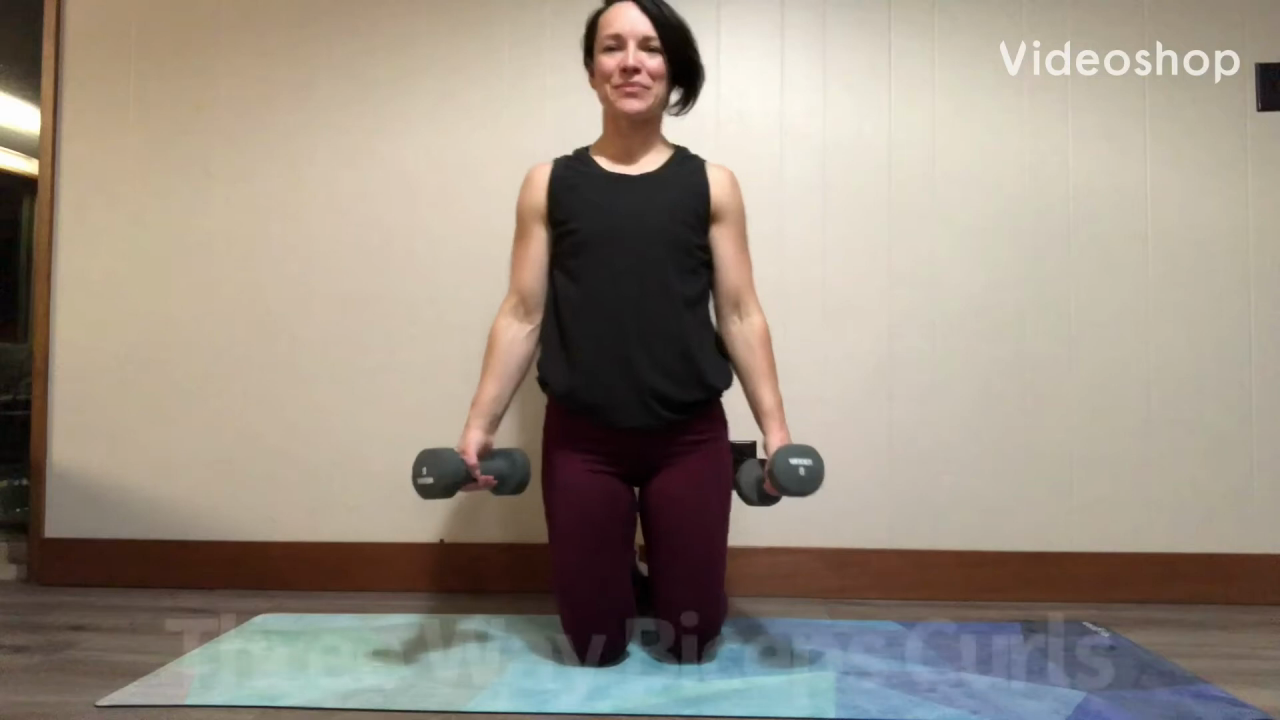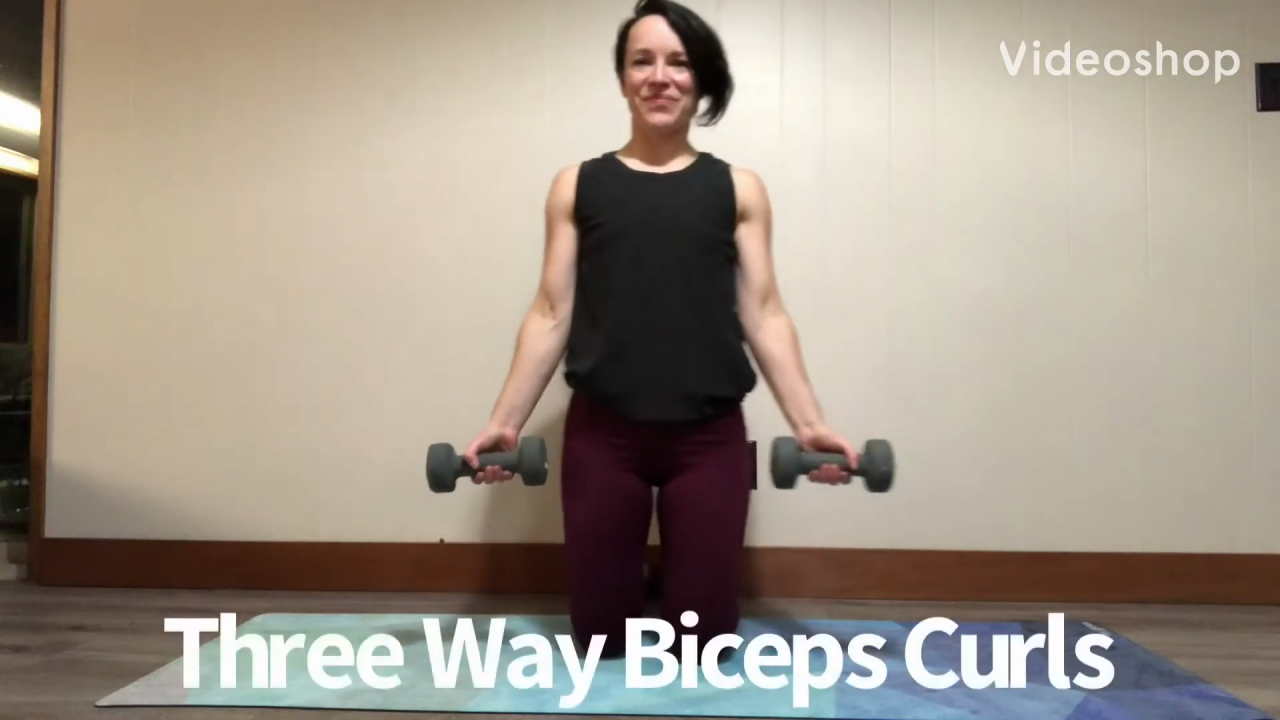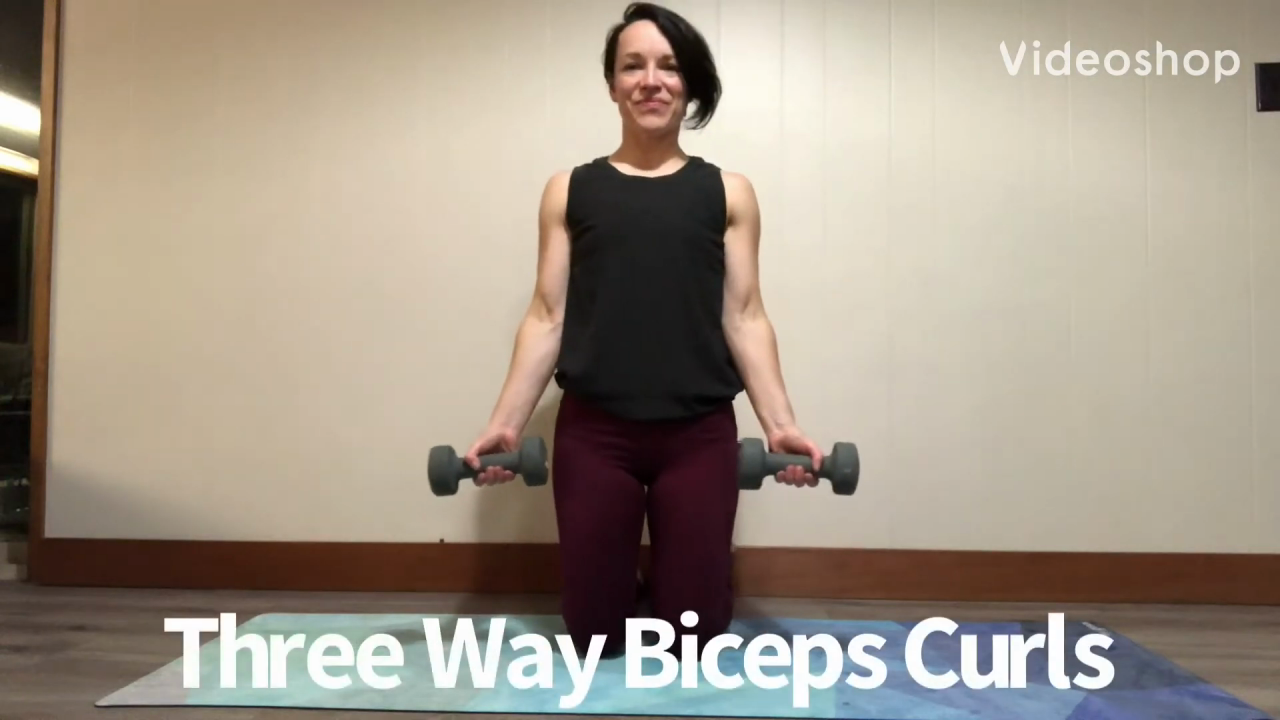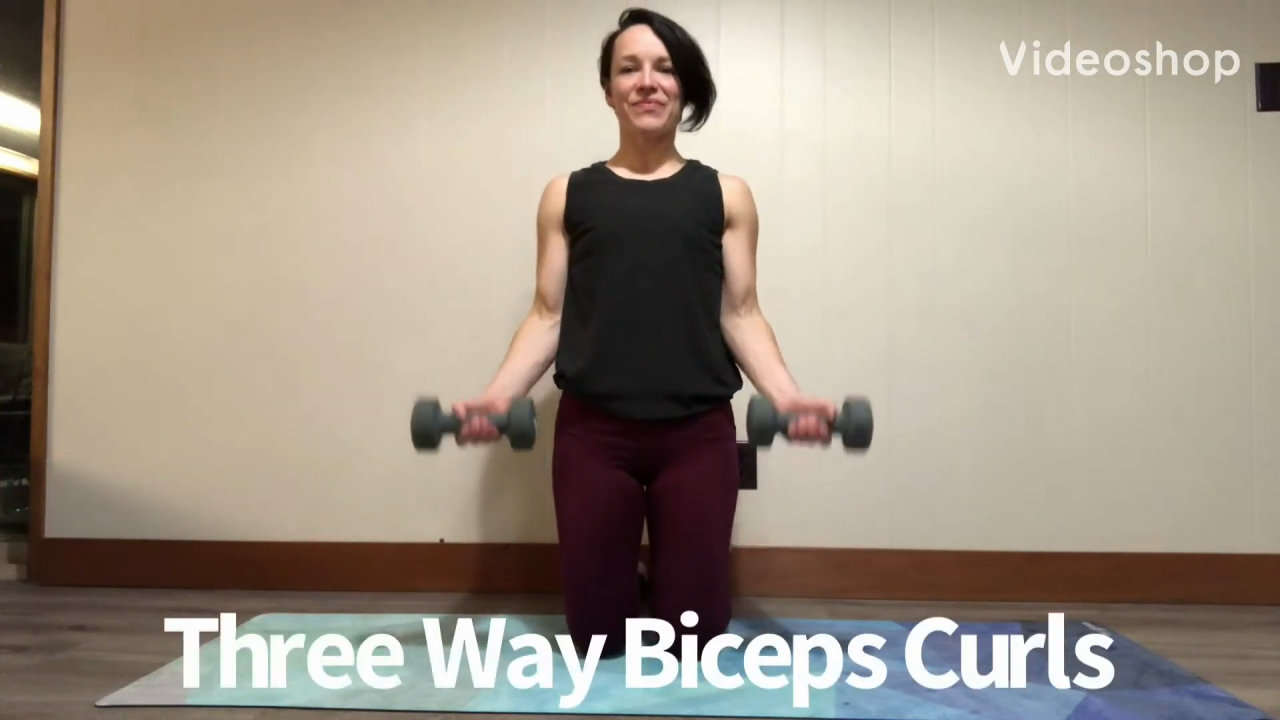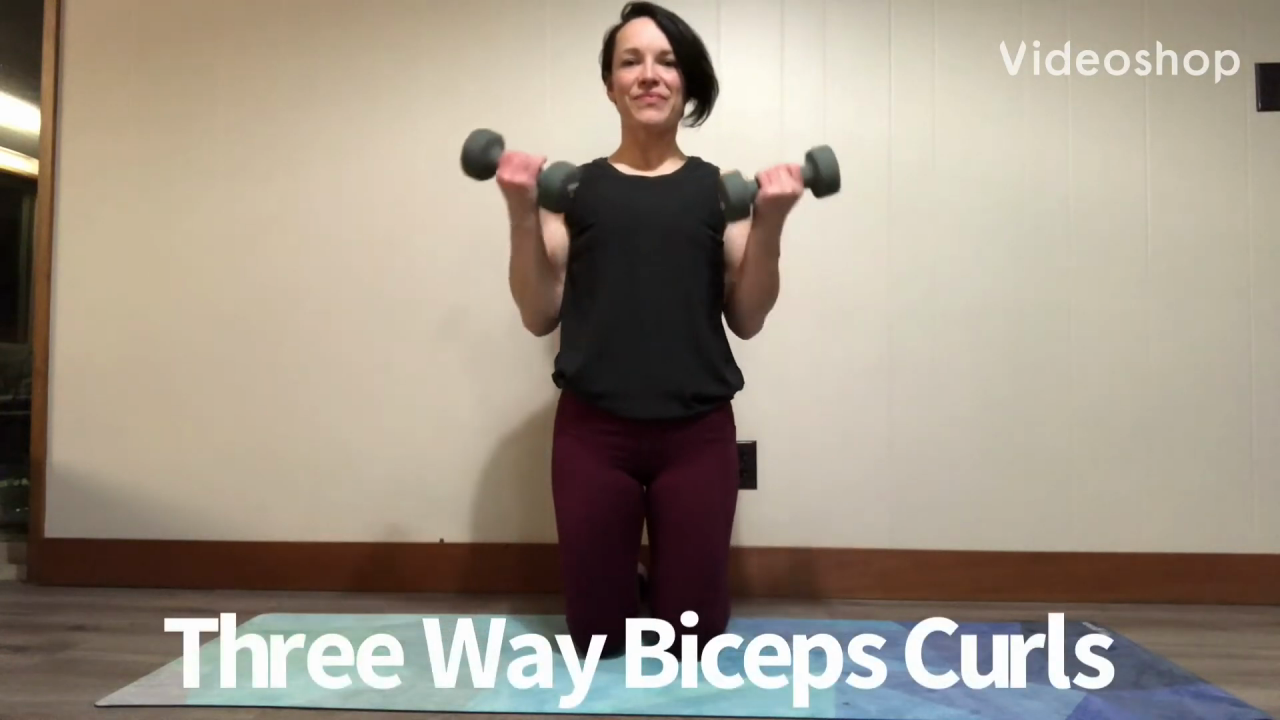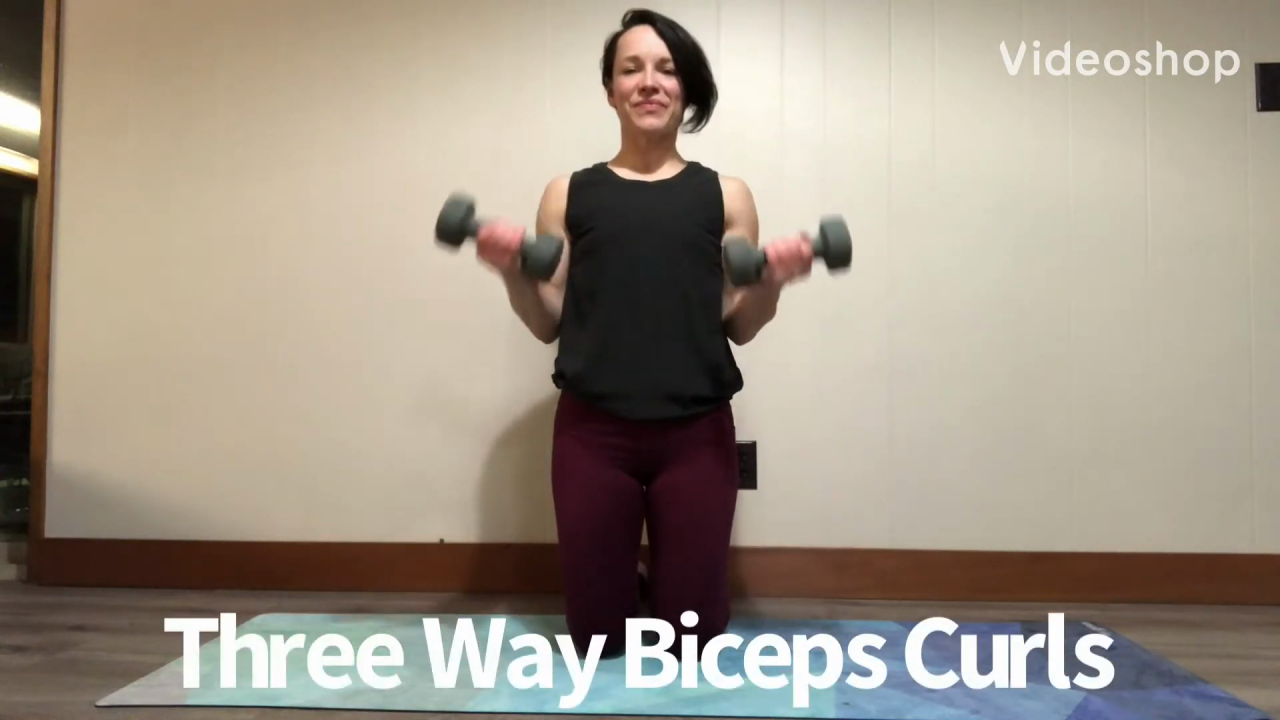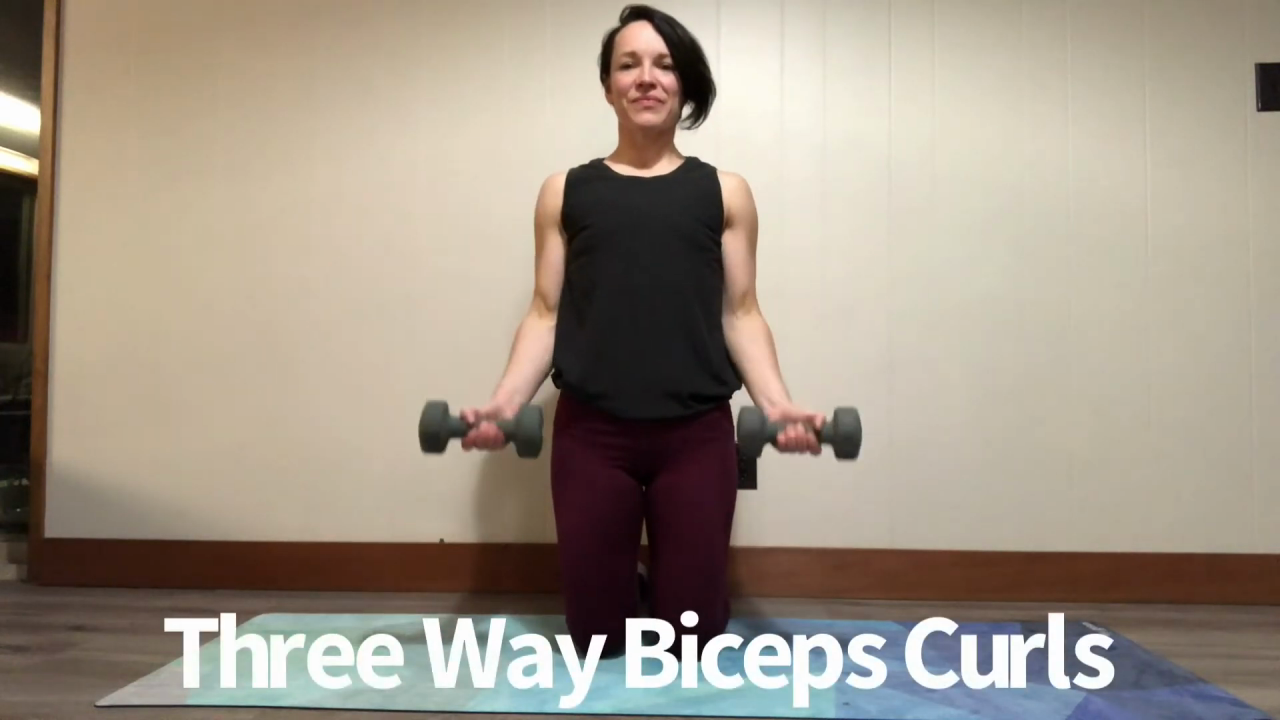
dt=0.7s
person 1, frame 1
left shoulder: (711, 184)
right shoulder: (548, 184)
left elbow: (739, 312)
right elbow: (523, 315)
left wrist: (774, 426)
right wrist: (479, 424)
left hip: (691, 437)
right hip: (580, 438)
left knee: (691, 636)
right knee: (595, 640)
left ankle: (654, 582)
right ankle: (621, 583)
person 1, frame 2
left shoulder: (738, 189)
right shoulder: (577, 186)
left elbow: (763, 313)
right elbow: (551, 314)
left wrist: (809, 423)
right wrist: (505, 421)
left hip: (709, 436)
right hip: (601, 433)
left knee: (702, 631)
right knee: (601, 633)
left ankle: (669, 576)
right ankle: (633, 580)
person 1, frame 3
left shoulder: (728, 192)
right shoulder: (569, 191)
left elbow: (744, 316)
right elbow: (547, 317)
left wrist: (780, 425)
right wrist: (505, 424)
left hip: (700, 435)
right hip: (593, 433)
left knee: (695, 632)
right knee: (595, 632)
left ankle: (666, 582)
right ankle: (626, 592)
person 1, frame 4
left shoulder: (725, 194)
right shoulder: (567, 194)
left elbow: (739, 315)
right elbow: (548, 316)
left wrist: (785, 394)
right wrist: (498, 395)
left hip: (698, 433)
right hip: (592, 432)
left knee: (695, 633)
right knee: (596, 633)
left ankle: (663, 585)
right ankle: (631, 584)
person 1, frame 5
left shoulder: (725, 188)
right shoulder: (569, 188)
left elbow: (746, 320)
right elbow: (541, 315)
left wrist: (769, 223)
right wrist: (521, 214)
left hip: (698, 433)
right hip: (592, 431)
left knee: (695, 633)
right knee: (597, 635)
left ankle: (661, 582)
right ankle: (626, 583)
person 1, frame 6
left shoulder: (725, 194)
right shoulder: (568, 193)
left elbow: (739, 322)
right elbow: (550, 319)
left wrist: (772, 286)
right wrist: (513, 275)
left hip: (696, 432)
right hip: (592, 430)
left knee: (694, 633)
right knee: (595, 635)
left ankle: (662, 586)
right ankle: (629, 586)
person 1, frame 7
left shoulder: (725, 192)
right shoulder: (565, 191)
left elbow: (740, 313)
right elbow: (546, 314)
left wrist: (778, 404)
right wrist: (504, 402)
left hip: (697, 434)
right hip: (590, 433)
left knee: (694, 634)
right knee: (596, 635)
left ankle: (661, 581)
right ankle: (629, 588)
